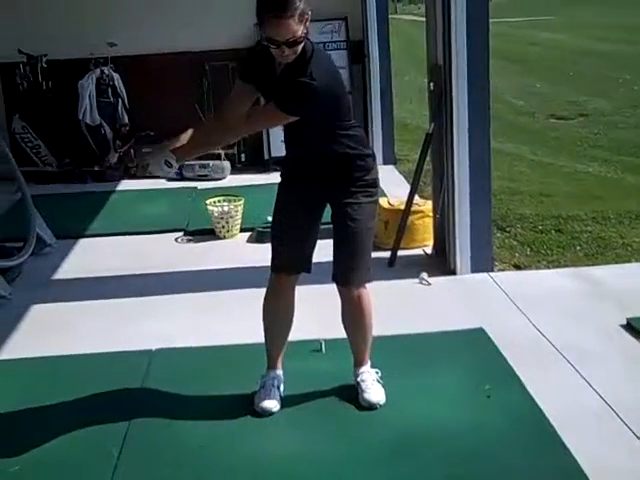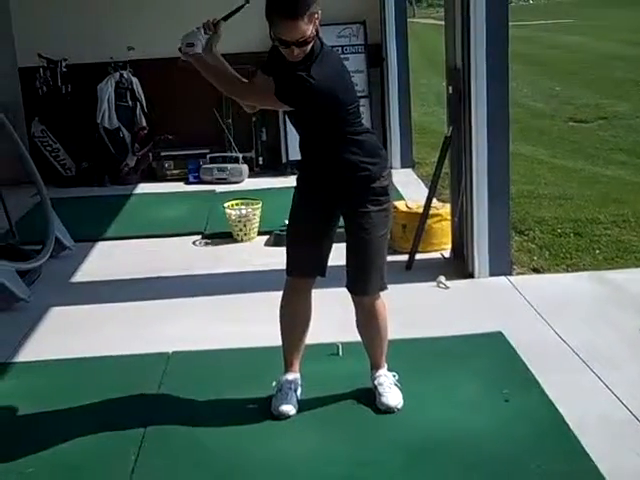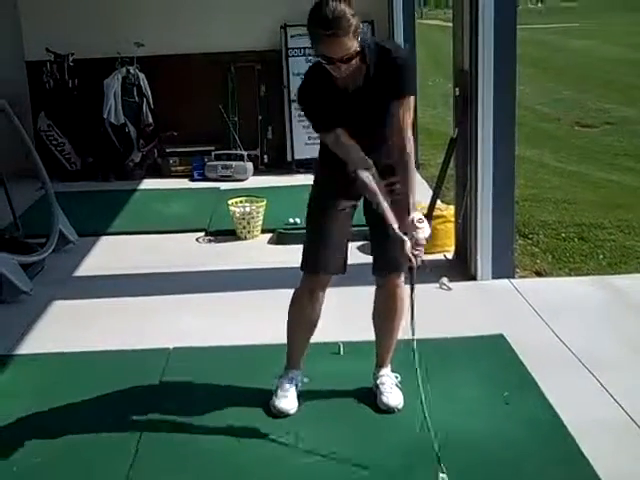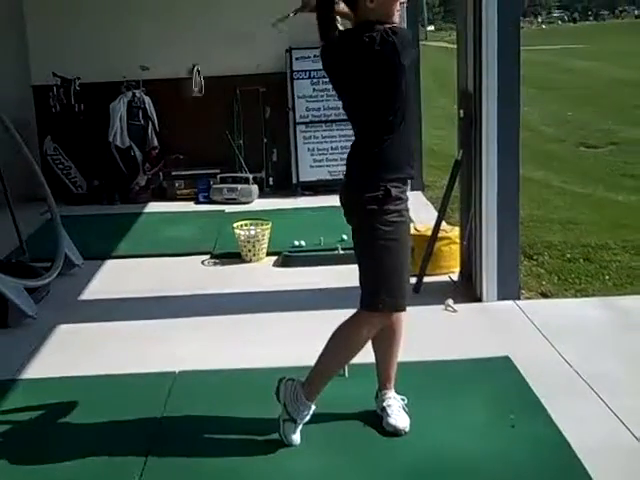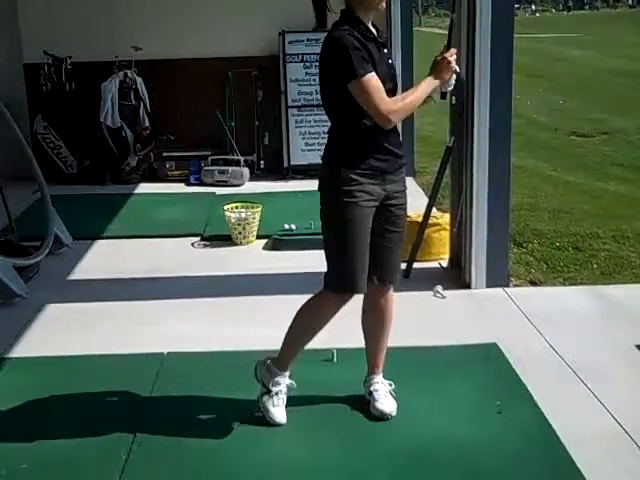
dt=1s
person 1, frame 1
left shoulder: (314, 80)
right shoulder: (260, 58)
left elbow: (240, 129)
right elbow: (225, 118)
left wrist: (178, 156)
right wrist: (172, 145)
left hip: (351, 175)
right hip: (301, 170)
left knee: (352, 284)
right knee: (282, 276)
left ankle: (364, 369)
right ankle: (274, 372)
person 1, frame 2
left shoulder: (316, 80)
right shoulder: (285, 54)
left elbow: (244, 94)
right elbow: (251, 100)
left wrist: (197, 58)
right wrist: (211, 54)
left hip: (364, 182)
right hip: (316, 176)
left knee: (365, 290)
right knee: (298, 280)
left ankle: (381, 372)
right ankle: (291, 375)
person 1, frame 3
left shoulder: (392, 61)
right shoulder: (313, 92)
left elbow: (402, 142)
right elbow: (356, 162)
left wrist: (410, 205)
right wrist: (389, 219)
left hip: (393, 170)
right hip: (338, 176)
left knee: (392, 276)
right knee: (315, 279)
left ankle: (384, 370)
right ankle: (292, 372)
person 1, frame 4
left shoulder: (336, 49)
right shoulder: (389, 44)
left hip: (376, 187)
right hip: (379, 192)
left knee: (392, 301)
right knee: (380, 307)
left ankle: (387, 393)
right ankle: (302, 394)
person 1, frame 5
left shoulder: (377, 36)
right shoulder: (343, 40)
right elbow: (384, 113)
left wrist: (432, 83)
right wrist: (433, 79)
left hip: (391, 176)
right hip: (350, 178)
left knee: (382, 284)
right knee: (342, 287)
left ankle: (375, 378)
right ankle: (276, 371)
